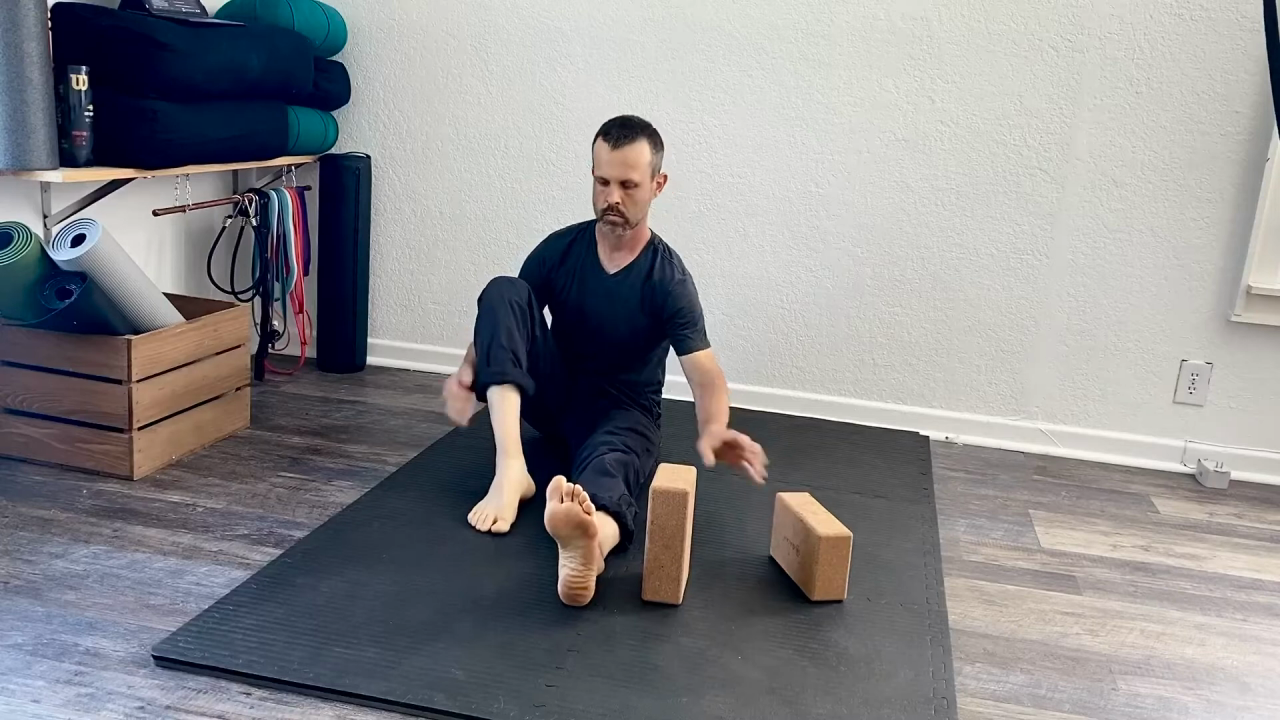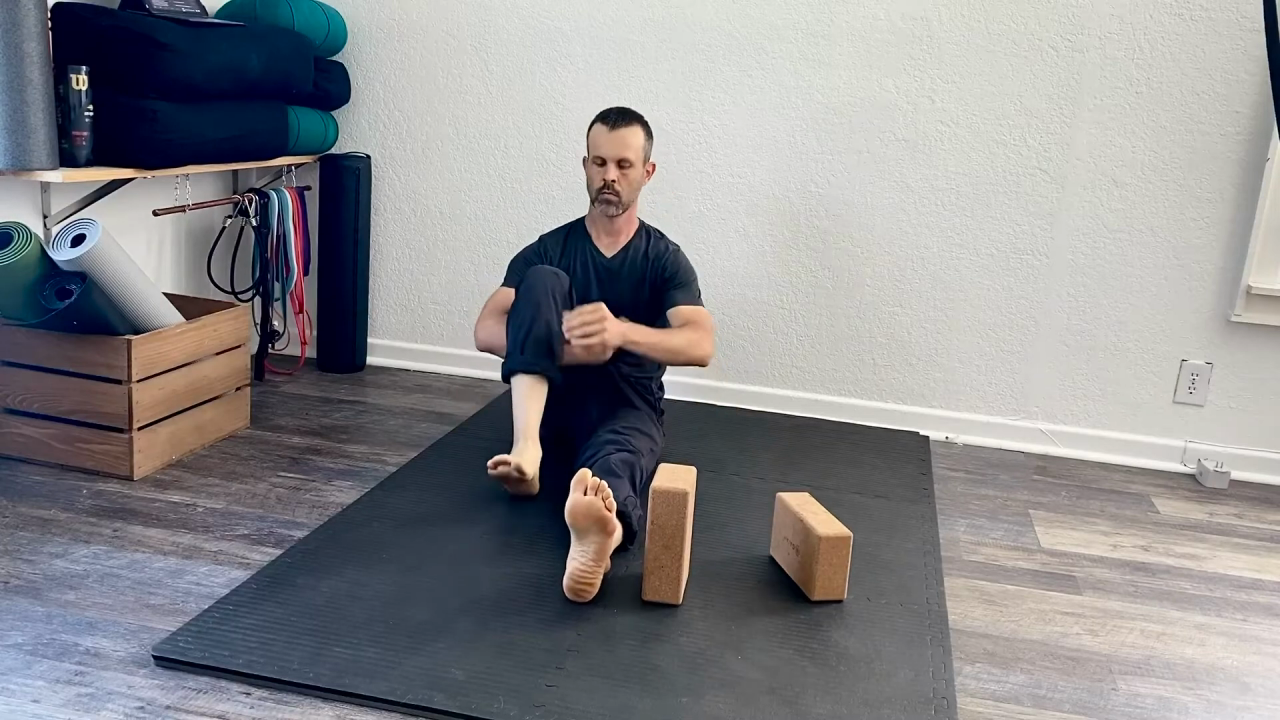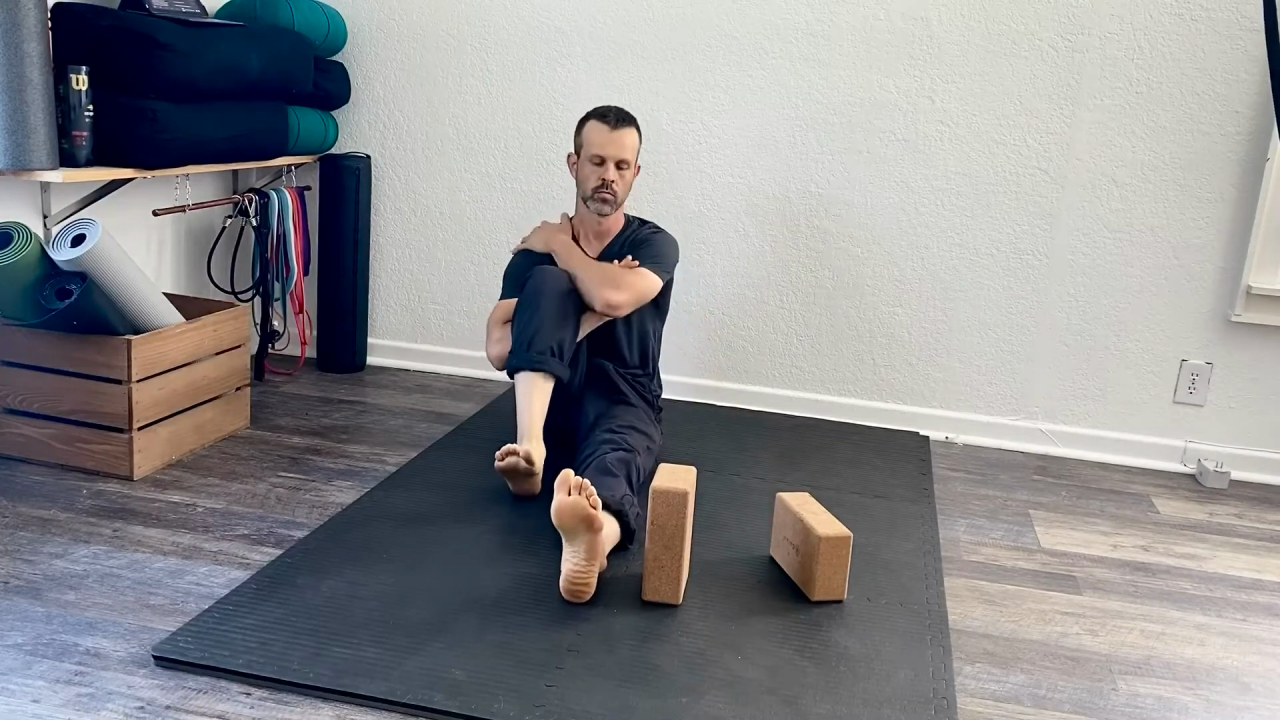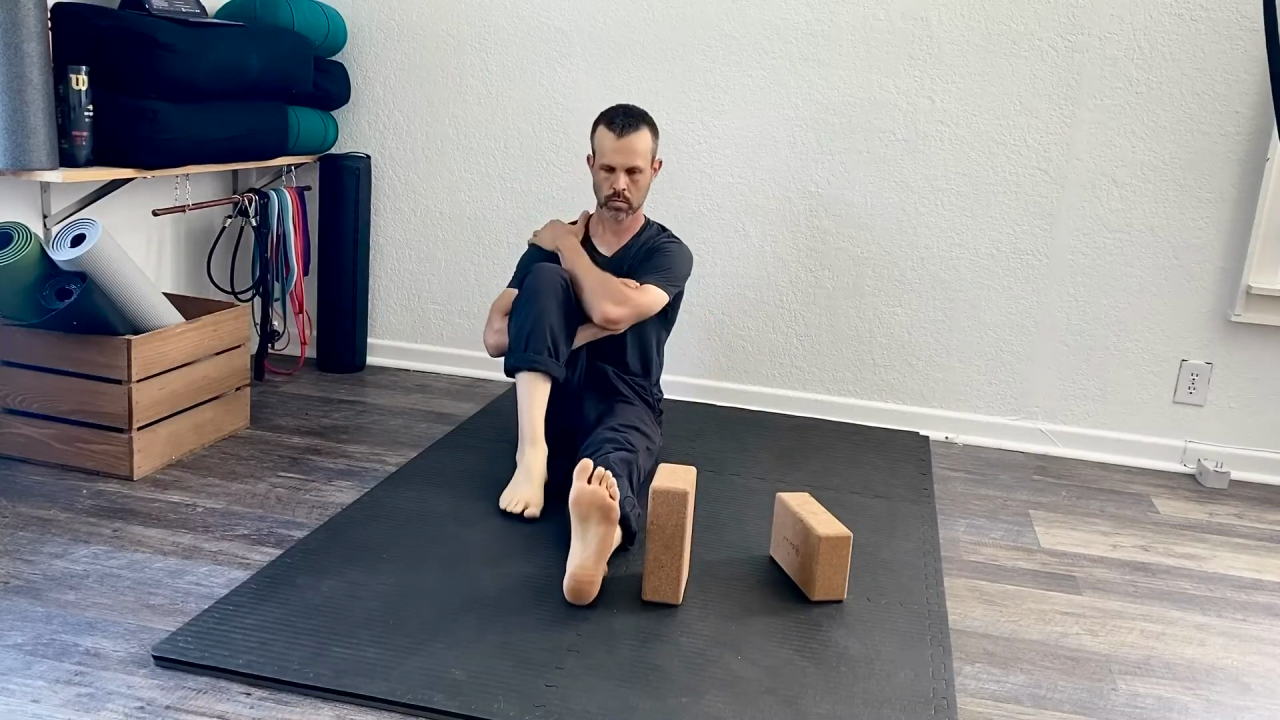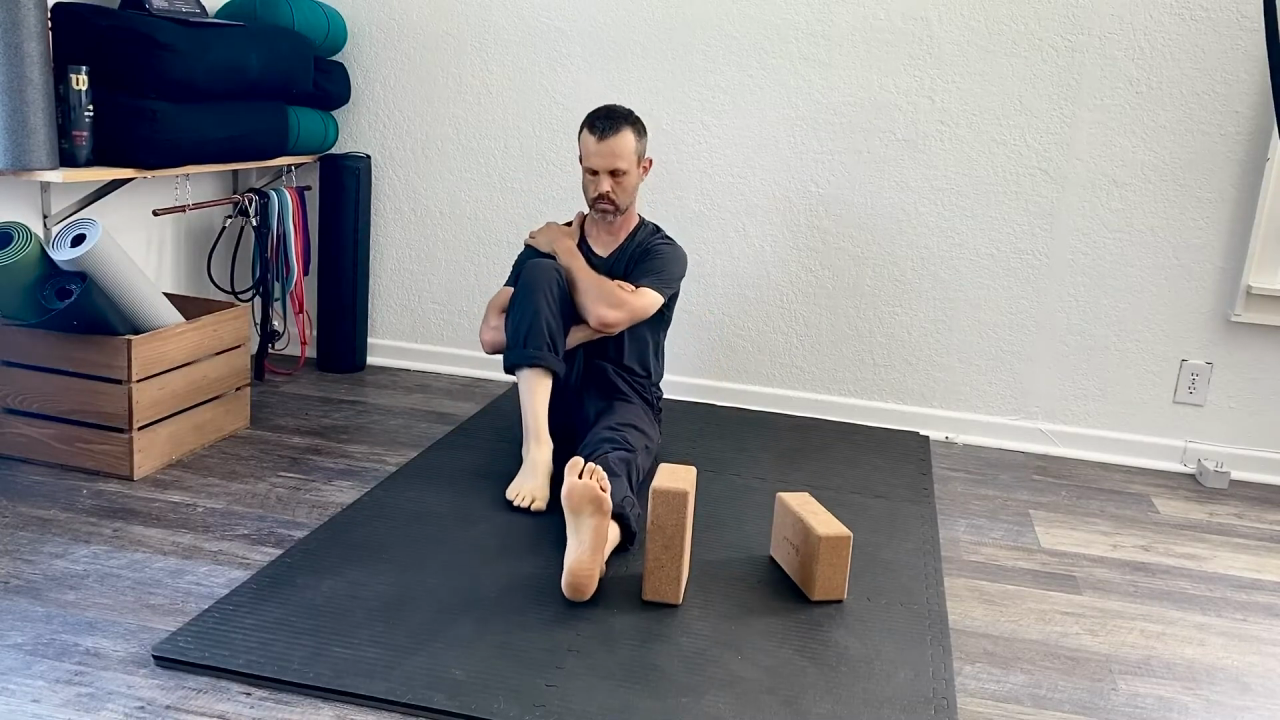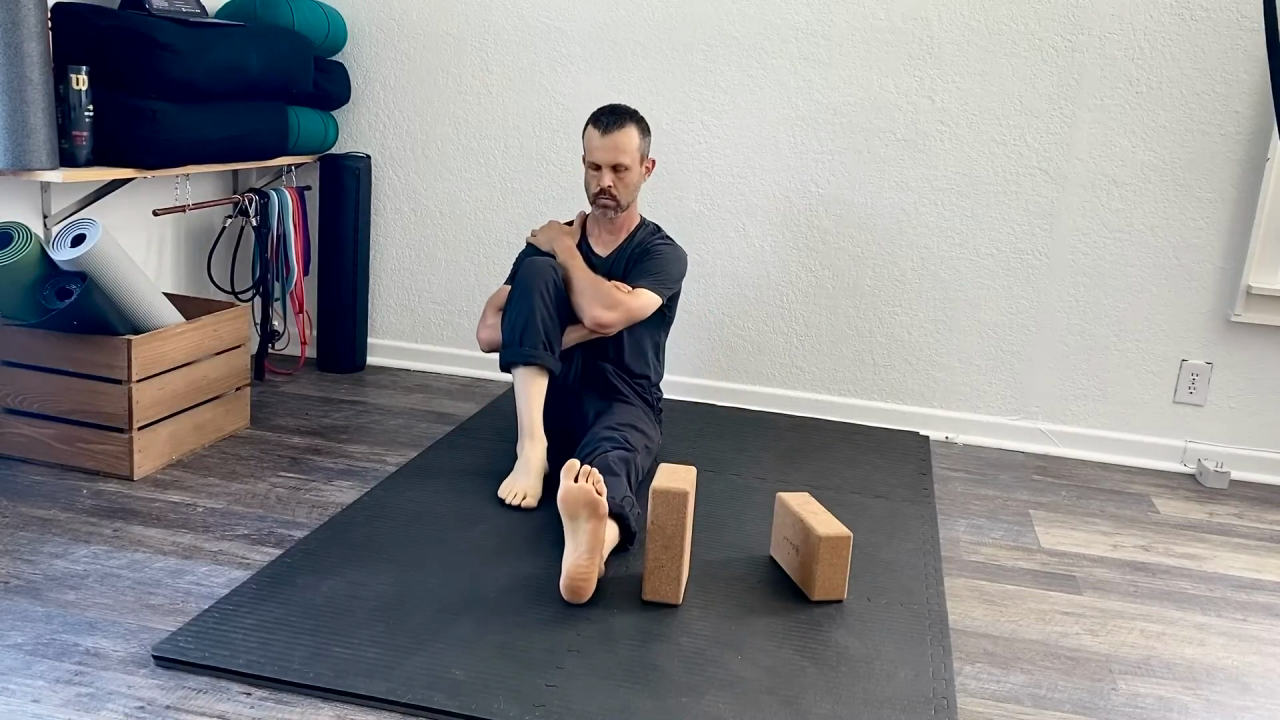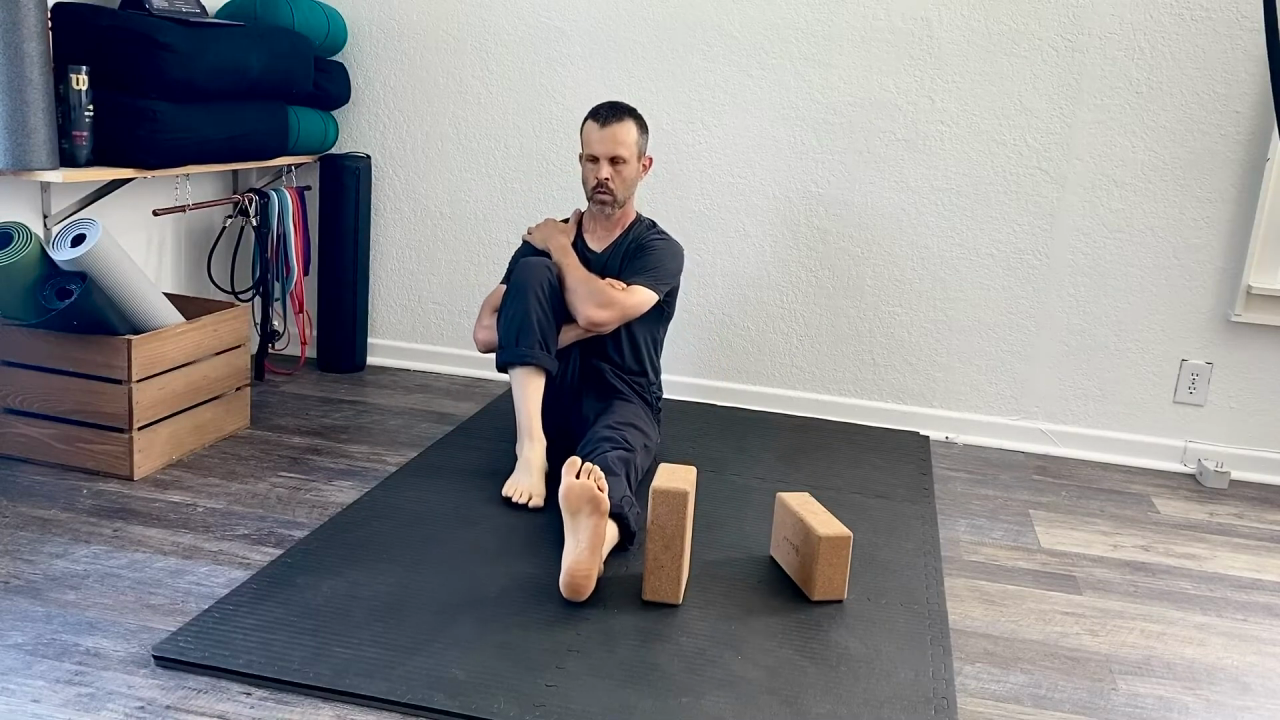
dt=0.7s
person 1, frame 1
left shoulder: (669, 280)
right shoulder: (558, 250)
left elbow: (706, 375)
right elbow: (498, 322)
left wrist: (713, 429)
right wrist: (470, 373)
left hip: (623, 409)
right hip: (552, 393)
left knee: (608, 469)
right knee: (504, 291)
left ankle: (588, 543)
right ankle: (510, 468)
person 1, frame 2
left shoulder: (665, 259)
right shoulder: (549, 251)
left elbow: (701, 348)
right elbow: (487, 333)
left wrist: (620, 333)
right wrist: (575, 345)
left hip: (626, 406)
right hip: (554, 399)
left knee: (613, 470)
right knee: (542, 282)
left ankle: (596, 540)
right ankle: (527, 448)
person 1, frame 3
left shoulder: (654, 244)
right shoulder: (533, 257)
left elbow: (615, 297)
right elbow: (499, 349)
left wrist: (559, 243)
right wrist: (593, 315)
left hip: (624, 406)
right hip: (554, 402)
left knee: (611, 466)
right knee: (547, 283)
left ankle: (593, 541)
right ankle: (531, 446)
person 1, frame 4
left shoulder: (668, 253)
right shoulder: (549, 246)
left elbow: (612, 310)
right elbow: (495, 337)
left wrist: (568, 245)
right wrist: (592, 329)
left hip: (624, 407)
right hip: (554, 403)
left knee: (612, 468)
right knee: (544, 280)
left ankle: (594, 546)
right ankle: (532, 453)
person 1, frame 5
left shoulder: (662, 253)
right shoulder: (546, 246)
left elbow: (608, 313)
right elbow: (491, 334)
left wrist: (564, 249)
right wrist: (587, 330)
left hip: (623, 406)
right hip: (552, 400)
left knee: (611, 462)
right knee: (541, 275)
left ankle: (592, 546)
right ankle: (538, 448)
person 1, frame 6
left shoulder: (662, 254)
right shoulder: (548, 244)
left elbow: (604, 314)
right elbow: (488, 332)
left wrist: (565, 249)
right wrist: (579, 329)
left hip: (622, 405)
right hip: (551, 400)
left knee: (608, 465)
right knee: (538, 273)
left ankle: (591, 544)
right ankle: (532, 447)
person 1, frame 7
left shoulder: (659, 249)
right shoulder: (543, 243)
left elbow: (597, 312)
right elbow: (485, 333)
left wrist: (560, 246)
right wrist: (579, 328)
left hip: (622, 404)
right hip: (550, 399)
left knee: (609, 462)
right knee: (532, 273)
left ankle: (591, 545)
right ankle: (532, 447)
